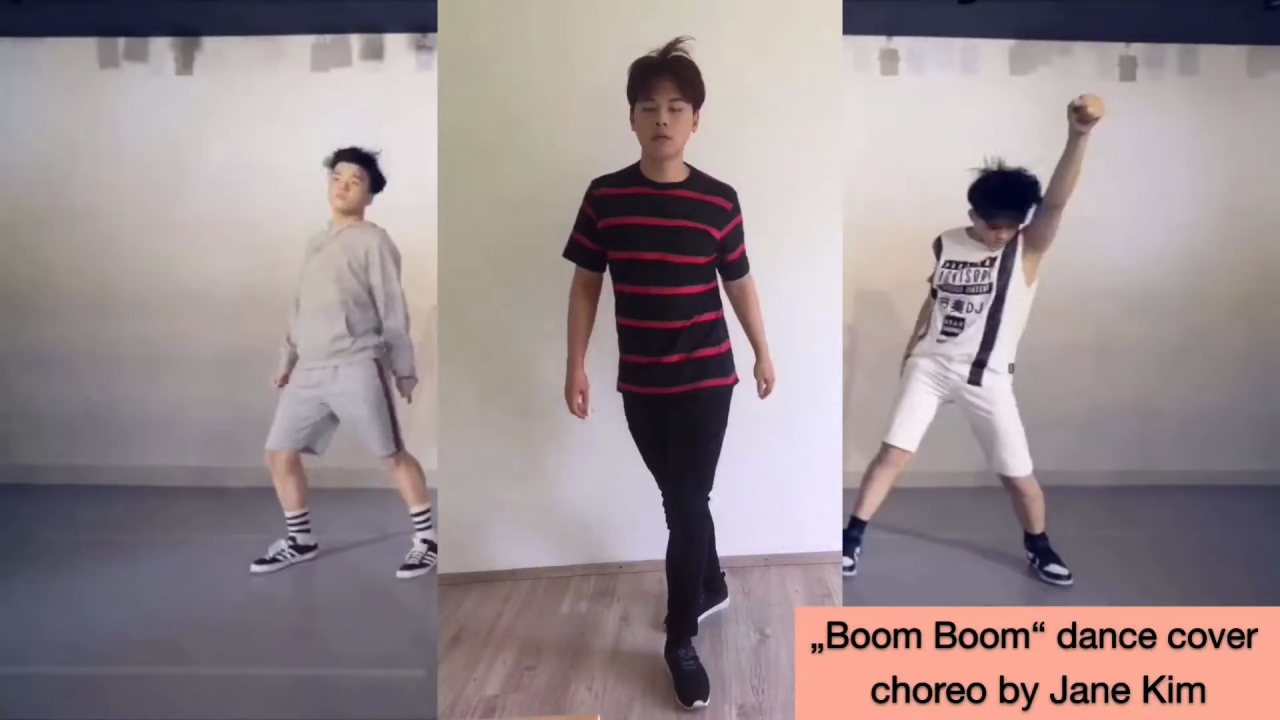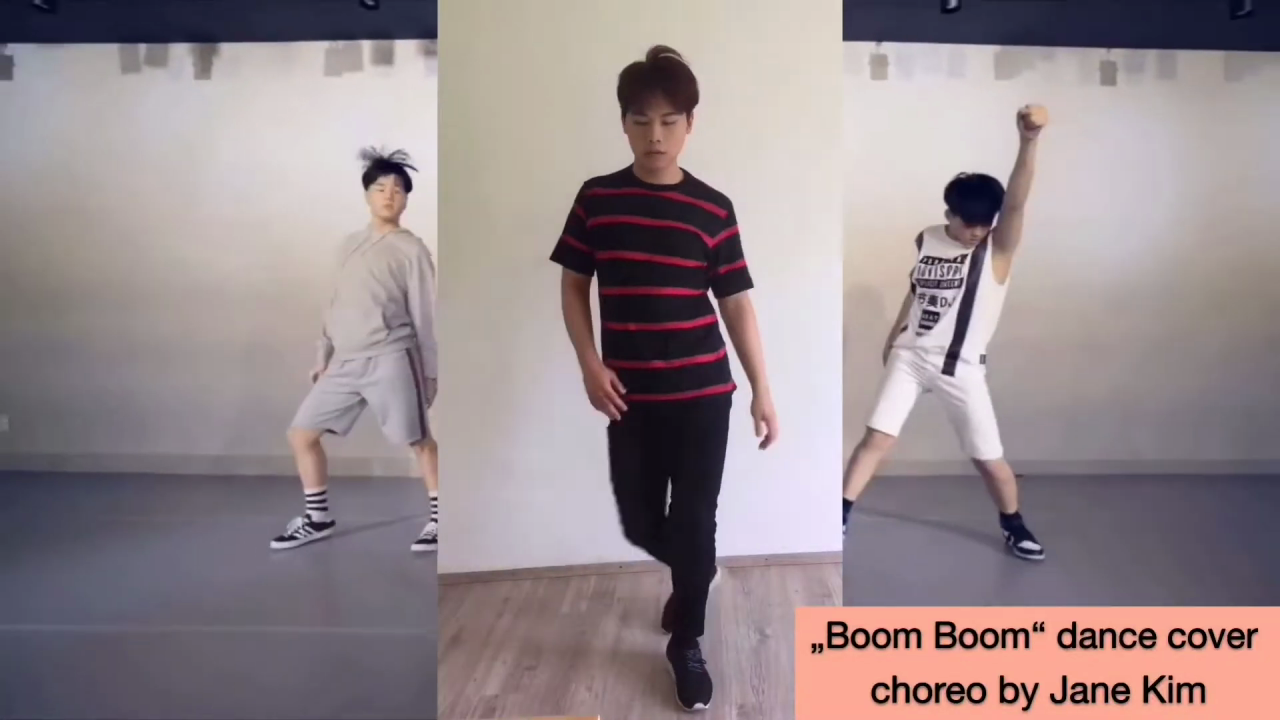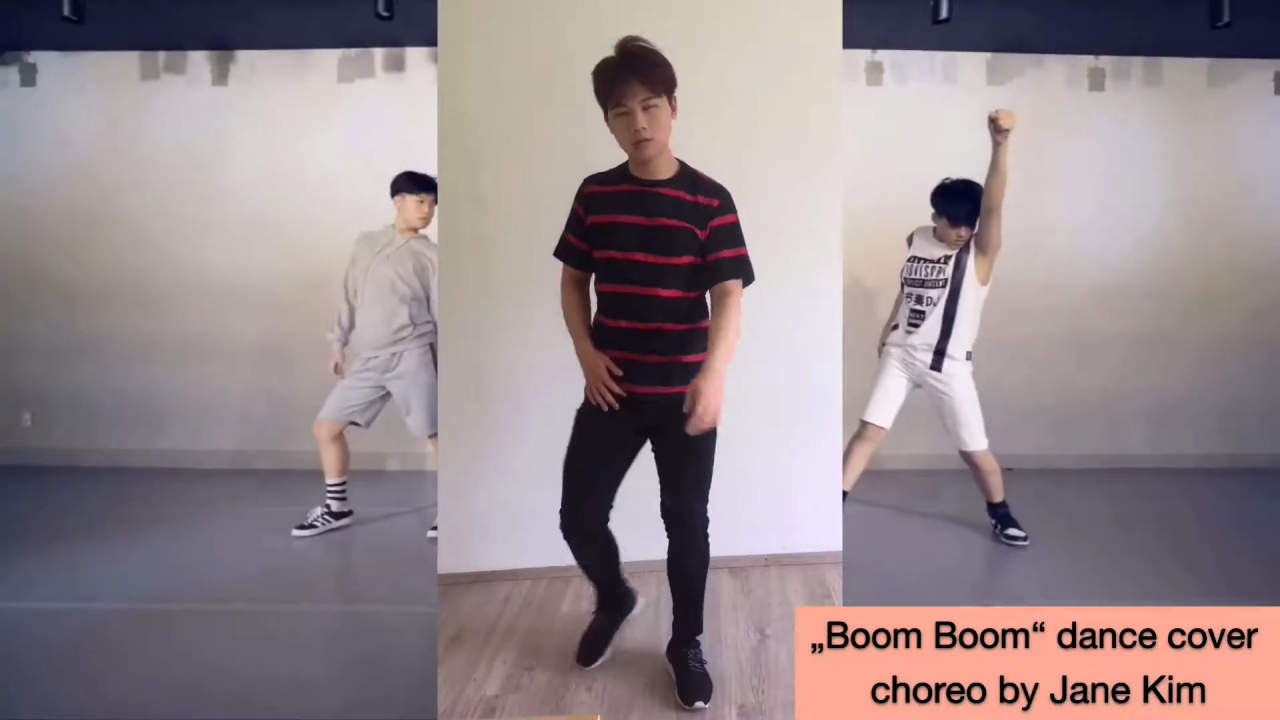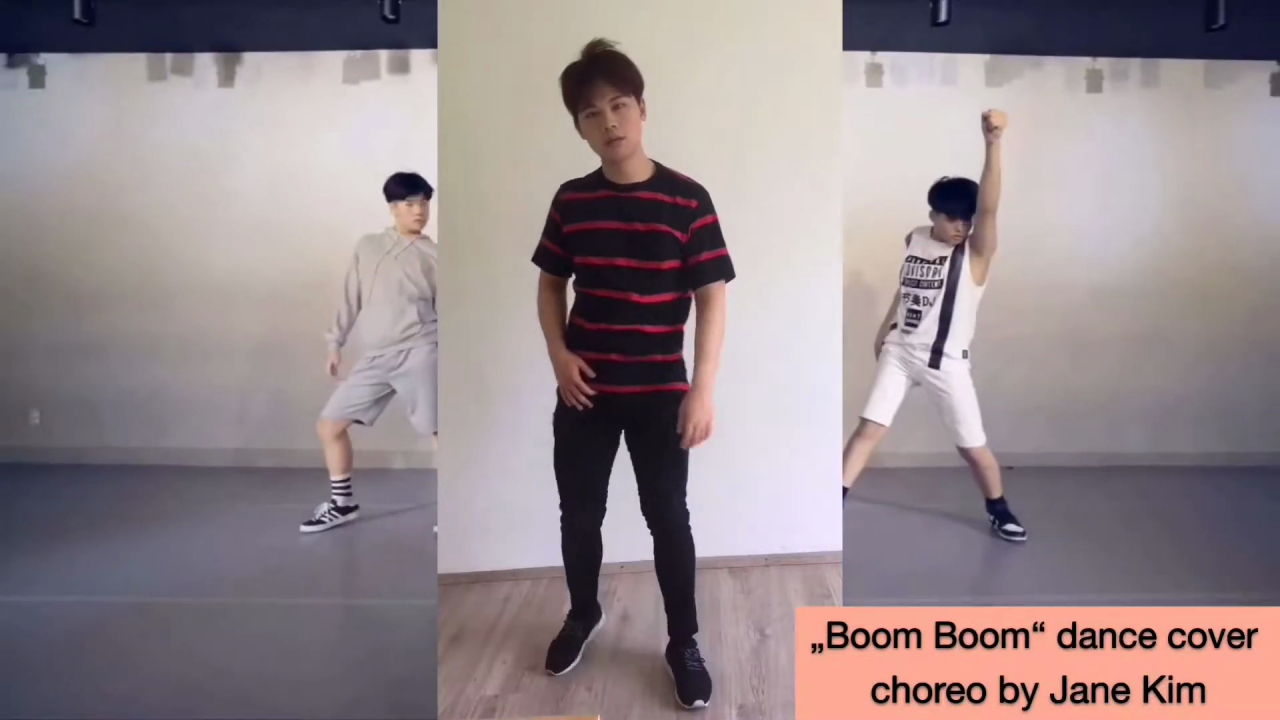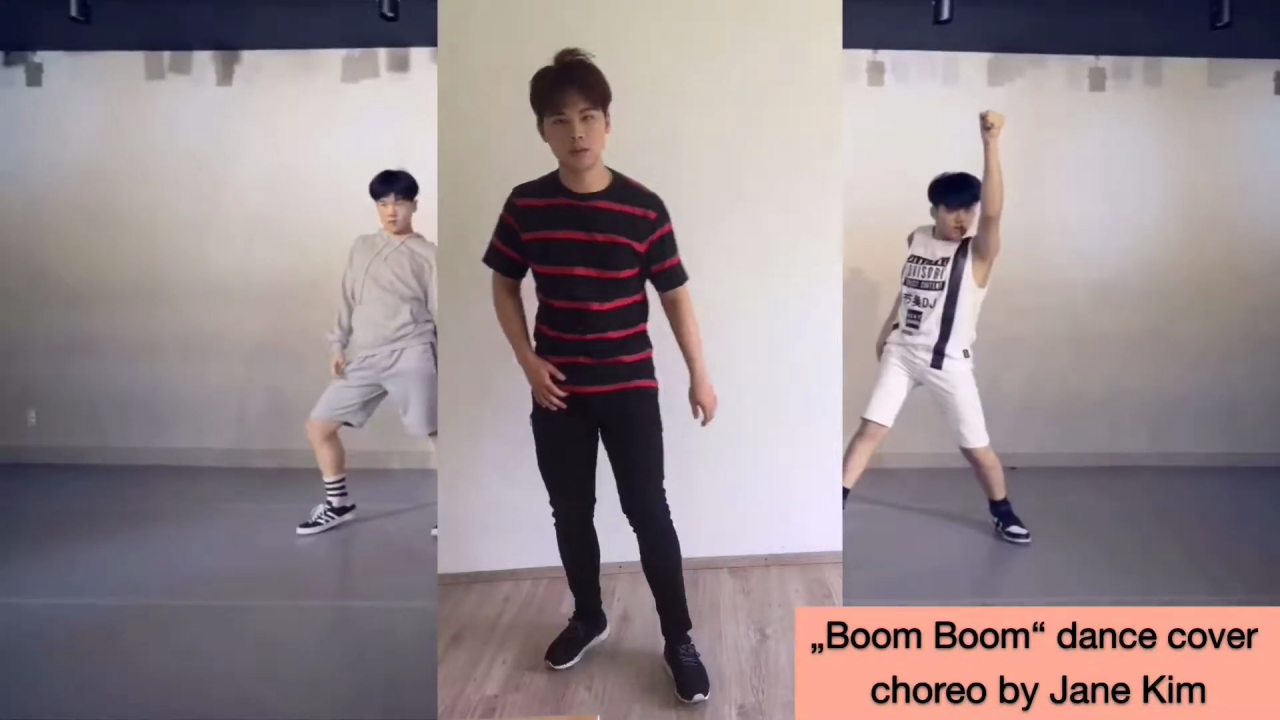
dt=0.3s
person 1, frame 1
left shoulder: (719, 200)
right shoulder: (605, 195)
left elbow: (739, 281)
right elbow: (584, 283)
left wrist: (762, 352)
right wrist: (575, 364)
left hip: (706, 379)
right hip: (640, 382)
left knee: (684, 505)
right knee: (682, 500)
left ankle: (680, 640)
right ankle: (712, 586)
person 1, frame 2
left shoulder: (713, 209)
right shoulder: (597, 198)
left elbow: (736, 302)
right elbow: (574, 286)
left wrist: (762, 389)
right wrist: (591, 365)
left hip: (703, 390)
right hip: (631, 394)
left knee: (694, 519)
right knee: (639, 522)
left ankle: (686, 642)
right ankle: (692, 577)
person 1, frame 3
left shoulder: (709, 200)
right shoulder: (595, 194)
left elbow: (729, 297)
right elbow: (573, 281)
left wrist: (711, 378)
right wrist: (587, 354)
left hip: (684, 389)
right hip: (613, 385)
left knee: (685, 519)
right knee: (579, 513)
left ankle: (686, 644)
right ankle: (614, 599)
person 1, frame 4
left shoulder: (686, 199)
right shoulder: (571, 201)
left elbow: (712, 297)
right elbow: (551, 284)
left wrist: (703, 388)
right wrist: (558, 355)
left hip: (658, 389)
right hip: (585, 385)
left knee: (667, 516)
right knee: (578, 513)
left ankle: (683, 642)
right ankle: (582, 613)
person 1, frame 5
left shoulder: (643, 208)
right shoulder: (525, 205)
left elbow: (675, 293)
right elbow: (505, 287)
left wrist: (699, 375)
right wrist: (529, 361)
left hip: (630, 385)
right hip: (557, 389)
left knee: (649, 510)
right knee: (570, 511)
left ankle: (678, 639)
right ankle: (588, 617)
person 2, frame 1
left shoulder: (1028, 249)
right shoulder: (946, 244)
left elbow: (1056, 201)
left wrist: (1078, 133)
right wrist: (911, 347)
left hip: (987, 377)
right hip: (929, 365)
left knee: (1017, 473)
right knee: (893, 453)
left ankle: (1039, 546)
right ankle: (852, 539)
person 2, frame 2
left shoulder: (998, 249)
right shoulder: (927, 240)
left elbow: (1016, 202)
left wrist: (1028, 140)
right wrist: (892, 336)
left hip: (961, 367)
right hip: (909, 356)
left knee: (989, 457)
right knee: (876, 438)
left ankle: (1014, 526)
right ankle: (839, 518)
person 2, frame 3
left shoulder: (981, 251)
right shoulder: (916, 240)
left elbow: (993, 205)
left wrist: (1000, 144)
right wrist: (887, 329)
left hip: (949, 363)
right hip: (901, 353)
left knee: (975, 449)
right knee: (870, 430)
left ankle: (1001, 514)
person 2, frame 4
left shoulder: (977, 251)
right shoulder: (914, 240)
left elbow: (988, 206)
left wrist: (992, 143)
right wrist: (885, 327)
left hip: (947, 361)
right hip: (899, 352)
left knee: (973, 446)
right knee: (869, 428)
left ankle: (999, 511)
person 2, frame 5
left shoulder: (979, 251)
right shoulder: (917, 239)
left elbow: (993, 212)
left wrist: (990, 143)
right wrist: (888, 328)
left hip: (950, 362)
right hip: (901, 352)
left knee: (976, 447)
right knee: (870, 429)
left ankle: (1003, 512)
right ankle: (837, 504)
person 3, frame 1
left shoulder: (373, 241)
right shoulder: (316, 243)
left elbow: (392, 310)
left wrist: (404, 369)
right wrist: (287, 359)
left hip: (356, 366)
right hip: (311, 369)
left knee: (393, 454)
right knee: (279, 453)
left ankle: (428, 539)
right ankle: (300, 540)
person 3, frame 2
left shoulder: (411, 250)
right shoulder: (350, 244)
left elbow: (424, 313)
left wrist: (430, 371)
right wrist: (324, 354)
left hip: (389, 359)
right hip: (345, 363)
left knee: (418, 441)
right knee: (301, 434)
left ankle: (440, 519)
right ankle: (318, 518)
person 3, frame 3
left shoulder: (430, 254)
right shoulder: (365, 244)
left elbow: (440, 312)
right elbow: (350, 298)
right wrist: (339, 343)
left hip: (413, 356)
right hip: (370, 358)
left knee: (435, 434)
right knee: (326, 426)
right ankle: (336, 508)
person 3, frame 4
left shoulder: (433, 255)
right shoulder: (368, 246)
right elbow: (351, 299)
right wrist: (335, 343)
left hip: (419, 354)
right hip: (375, 357)
left knee: (440, 430)
right knee: (329, 424)
right ankle: (343, 504)
person 3, frame 5
left shoulder: (426, 254)
right shoulder: (361, 247)
left elbow: (441, 313)
right elbow: (348, 301)
right wrist: (339, 345)
left hip: (411, 355)
right hip: (365, 358)
left knee: (436, 433)
right knee: (318, 426)
right ankle: (338, 505)
